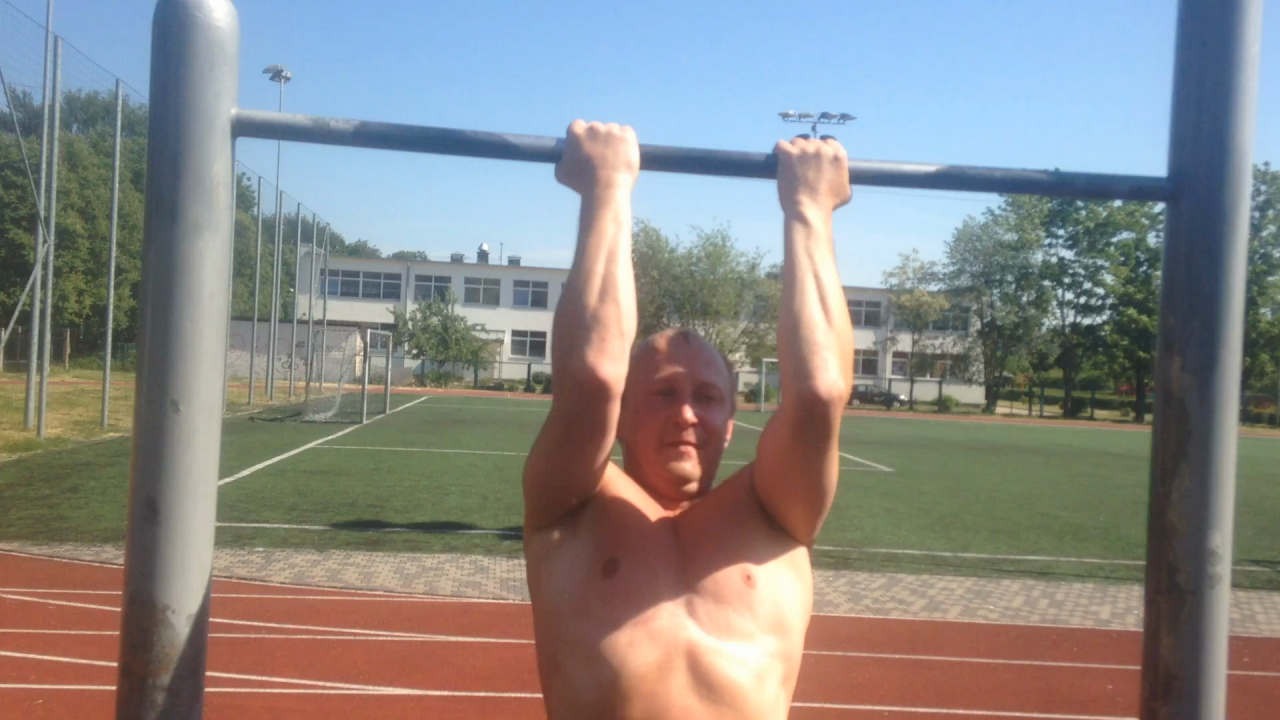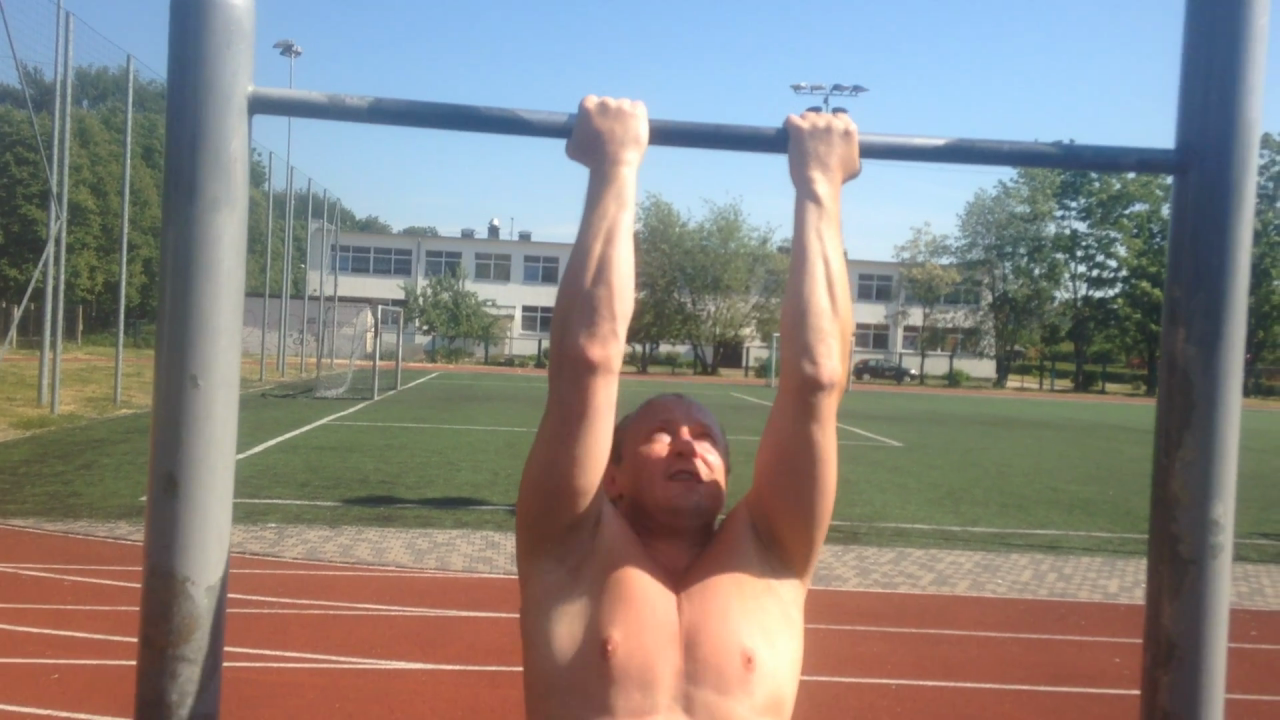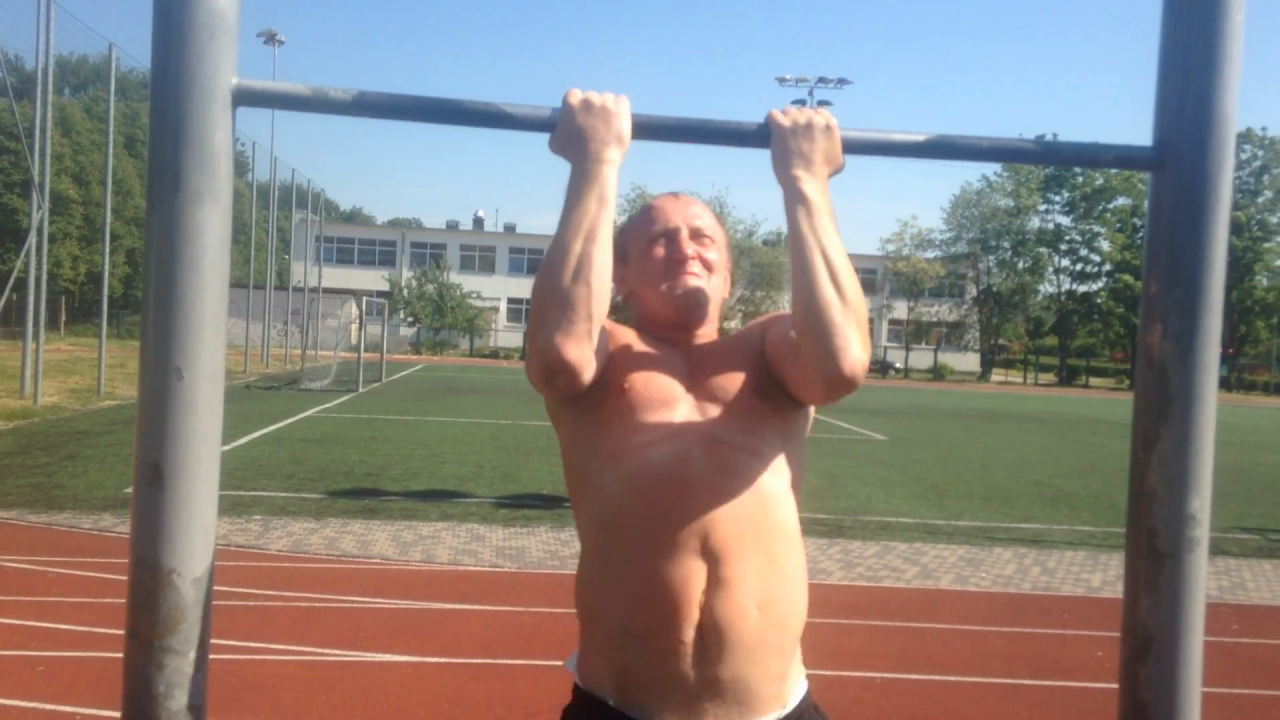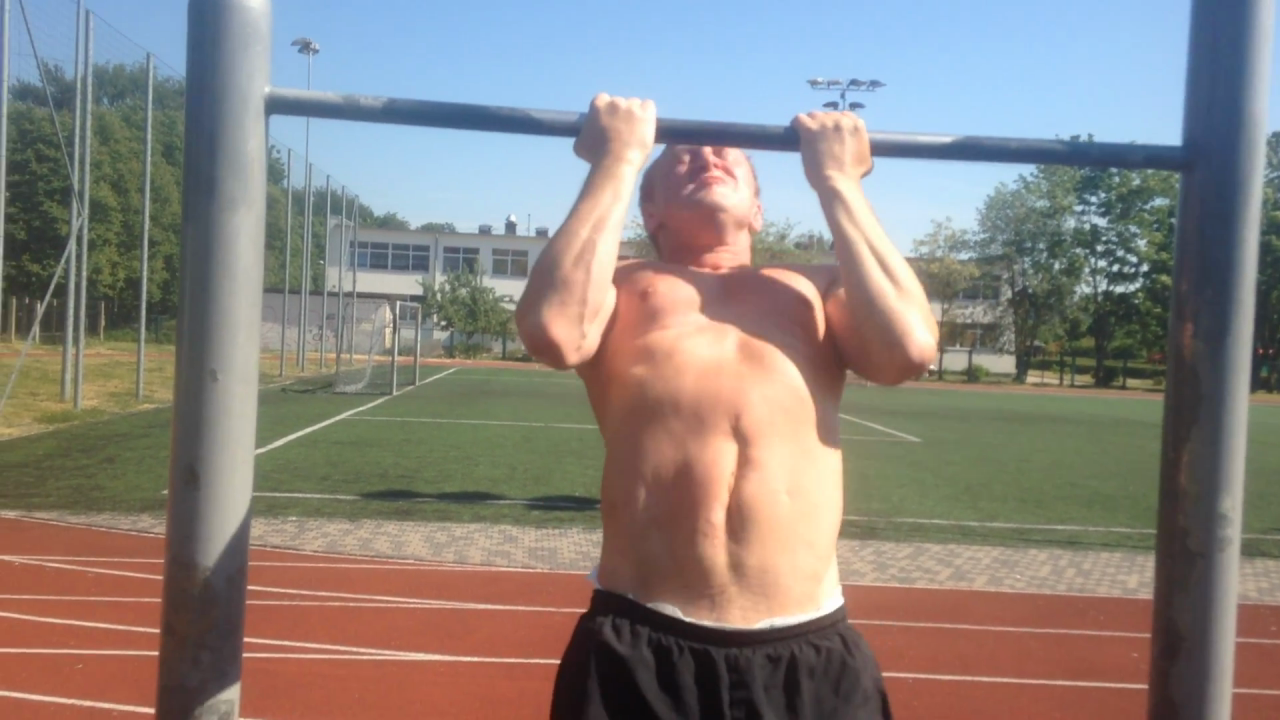
dt=0.7s
person 1, frame 1
left shoulder: (771, 522)
right shoulder: (577, 513)
left elbow: (822, 389)
right elbow: (591, 376)
left wrist: (808, 207)
right wrist: (606, 189)
person 1, frame 2
left shoulder: (765, 565)
right shoulder: (573, 560)
left elbow: (815, 379)
right elbow: (588, 364)
left wrist: (820, 184)
right wrist: (616, 167)
person 1, frame 3
left shoulder: (769, 345)
right shoulder: (600, 354)
left elbow: (843, 360)
right elbow: (560, 348)
left wrist: (805, 179)
right wrist: (598, 160)
person 1, frame 4
left shoulder: (816, 286)
right shoulder: (621, 286)
left elbow: (910, 349)
right elbow: (553, 333)
left wrist: (837, 182)
right wrist: (617, 162)
